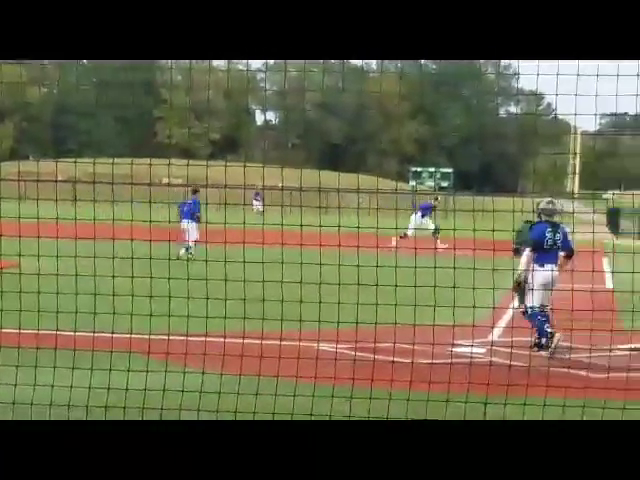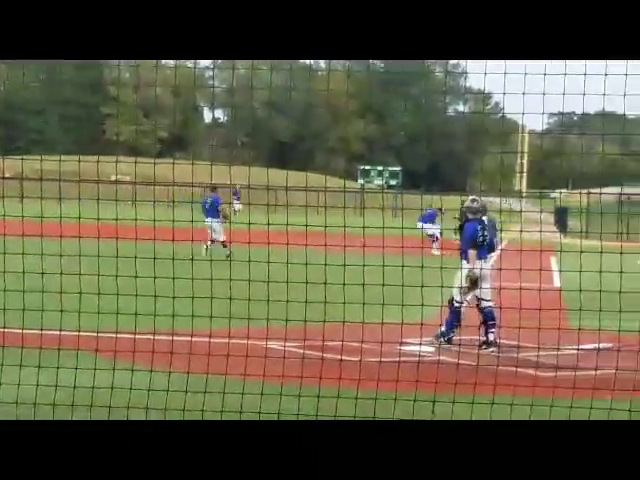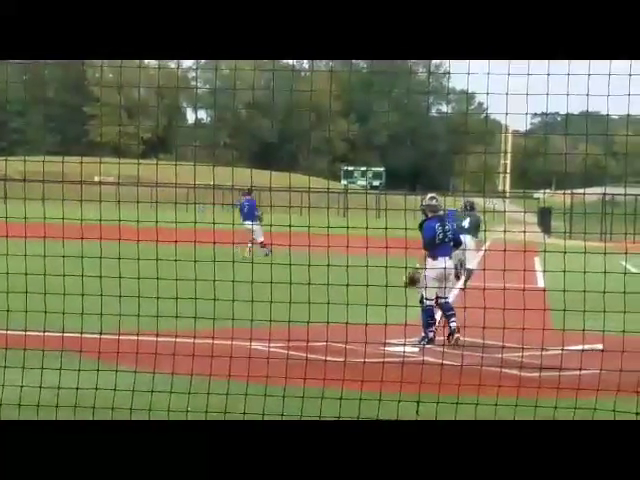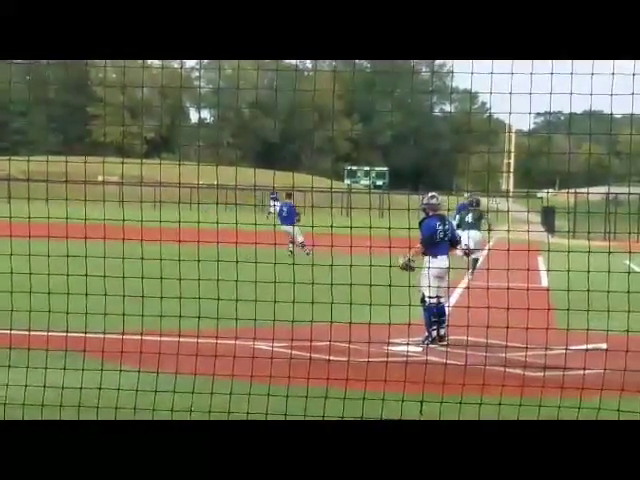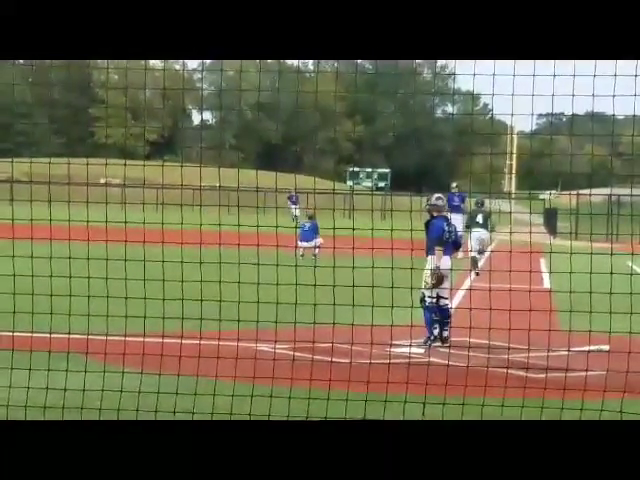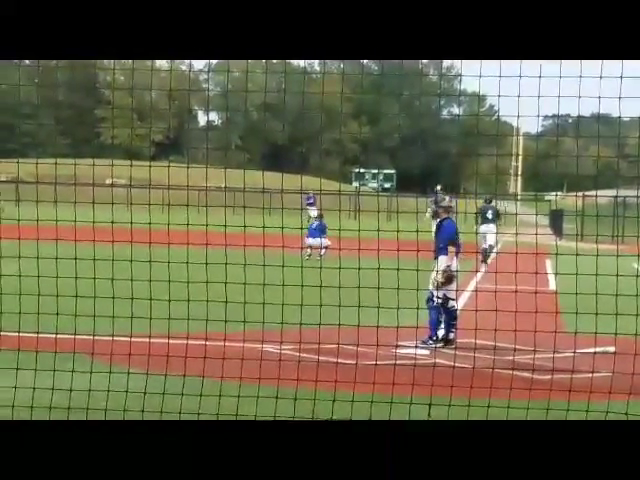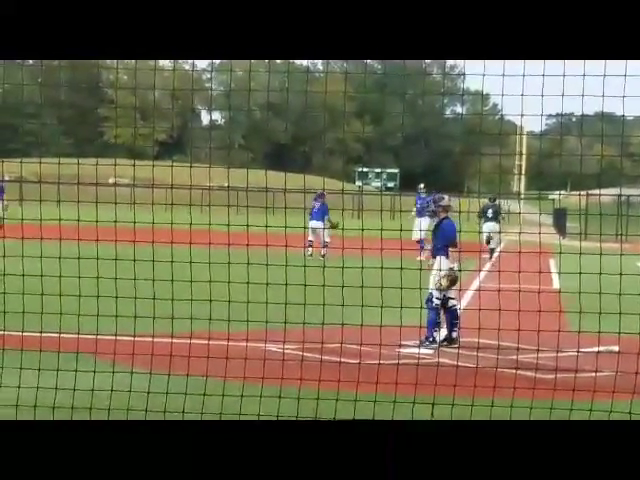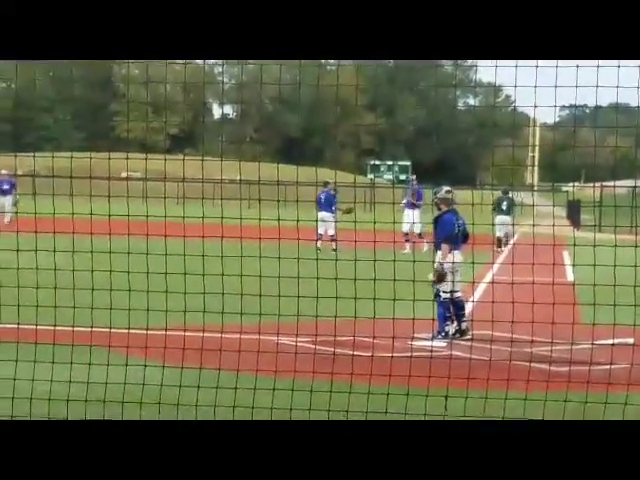
dt=0.4s
person 1, frame 1
left shoulder: (538, 227)
right shoulder: (561, 229)
left elbow: (531, 251)
right elbow: (569, 253)
left wrist: (522, 272)
right wrist: (558, 268)
left hip: (537, 271)
right hip: (552, 271)
left knee: (531, 310)
right knee: (543, 307)
left ankle: (549, 335)
right ankle: (542, 342)
person 1, frame 2
left shoulder: (469, 225)
right shoulder: (485, 225)
left elbow: (472, 248)
right elbow: (490, 247)
left wrist: (472, 270)
left hip: (471, 267)
right hip: (484, 266)
left knee: (456, 302)
right knee: (485, 304)
left ankle: (447, 335)
right ankle: (490, 339)
person 1, frame 3
left shoulder: (428, 224)
right shoulder: (448, 222)
left elbow: (427, 249)
right elbow: (457, 243)
left hip: (434, 265)
right hip: (449, 264)
left knee: (427, 301)
right knee: (445, 300)
left ankle: (429, 337)
right ankle: (454, 328)
person 1, frame 4
left shoulder: (428, 222)
right shoulder: (447, 221)
left elbow: (423, 245)
right elbow: (454, 243)
left wrist: (409, 257)
left hip: (432, 262)
right hip: (445, 262)
left knee: (428, 300)
right knee: (440, 300)
left ankle: (431, 336)
right ankle: (441, 335)
person 1, frame 5
left shoulder: (435, 223)
right shoulder: (449, 223)
left elbow: (438, 245)
right elbow: (457, 245)
left wrist: (436, 266)
left hip: (436, 262)
right hip: (446, 263)
left knee: (427, 299)
right knee: (443, 301)
left ankle: (433, 335)
right ankle: (444, 336)
person 1, frame 6
left shoulder: (447, 224)
right shoulder: (447, 224)
left elbow: (452, 245)
right elbow: (455, 247)
left wrist: (448, 265)
left hip: (445, 264)
right hip: (447, 264)
left knee: (434, 300)
right knee: (449, 302)
left ankle: (434, 337)
right ankle: (449, 337)
person 1, frame 7
left shoulder: (446, 224)
right shoulder: (443, 223)
left elbow: (452, 246)
left wrist: (451, 267)
right wrist: (442, 263)
left hip: (443, 264)
right hip: (443, 263)
left knee: (433, 301)
right knee: (449, 301)
left ankle: (432, 338)
right ankle: (452, 336)
person 1, frame 8
left shoulder: (445, 218)
right shoulder: (457, 216)
left elbow: (445, 242)
right elbow: (465, 238)
left wrist: (440, 263)
left hip: (446, 257)
right hip: (457, 256)
left knee: (443, 295)
right knee: (455, 293)
left ankle: (445, 331)
right ankle: (462, 328)
